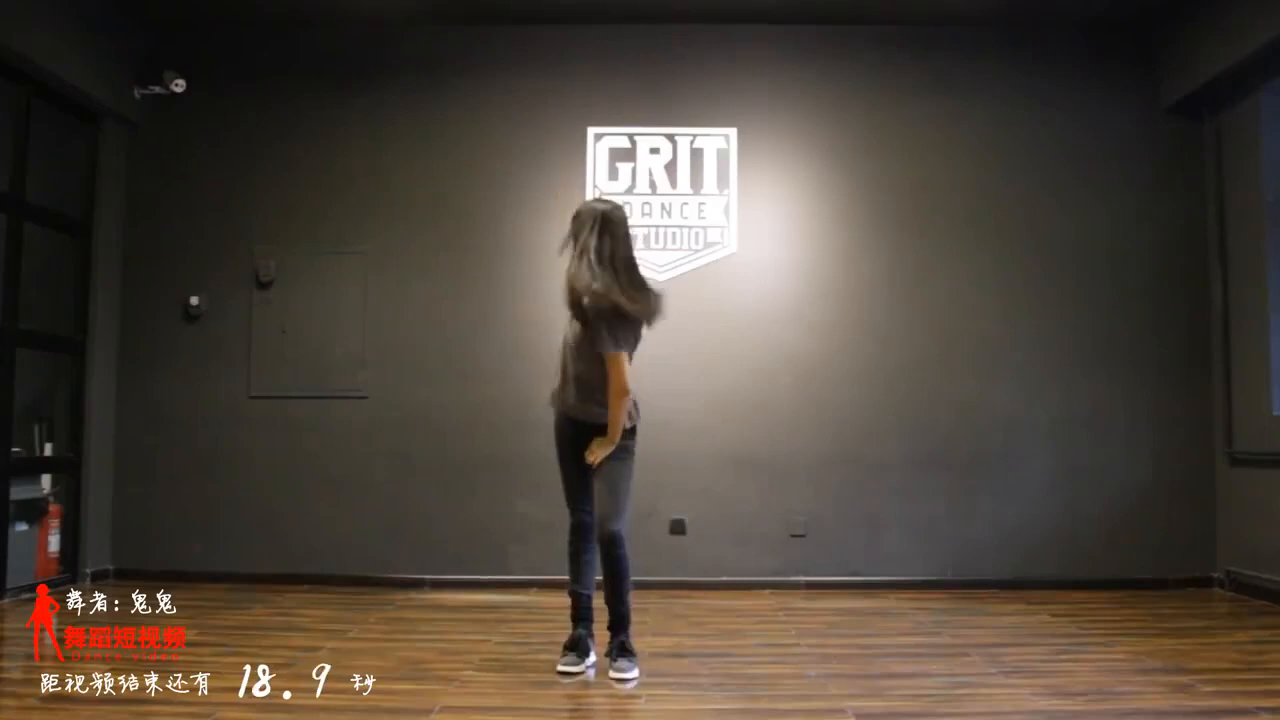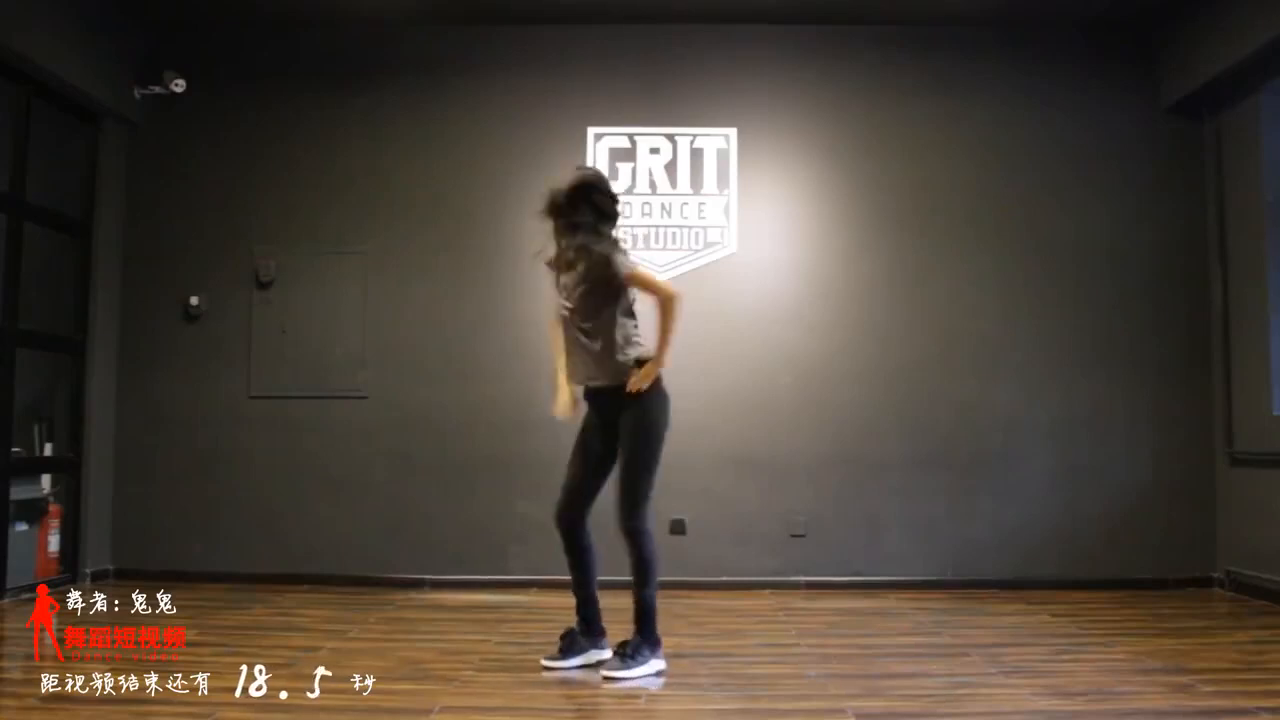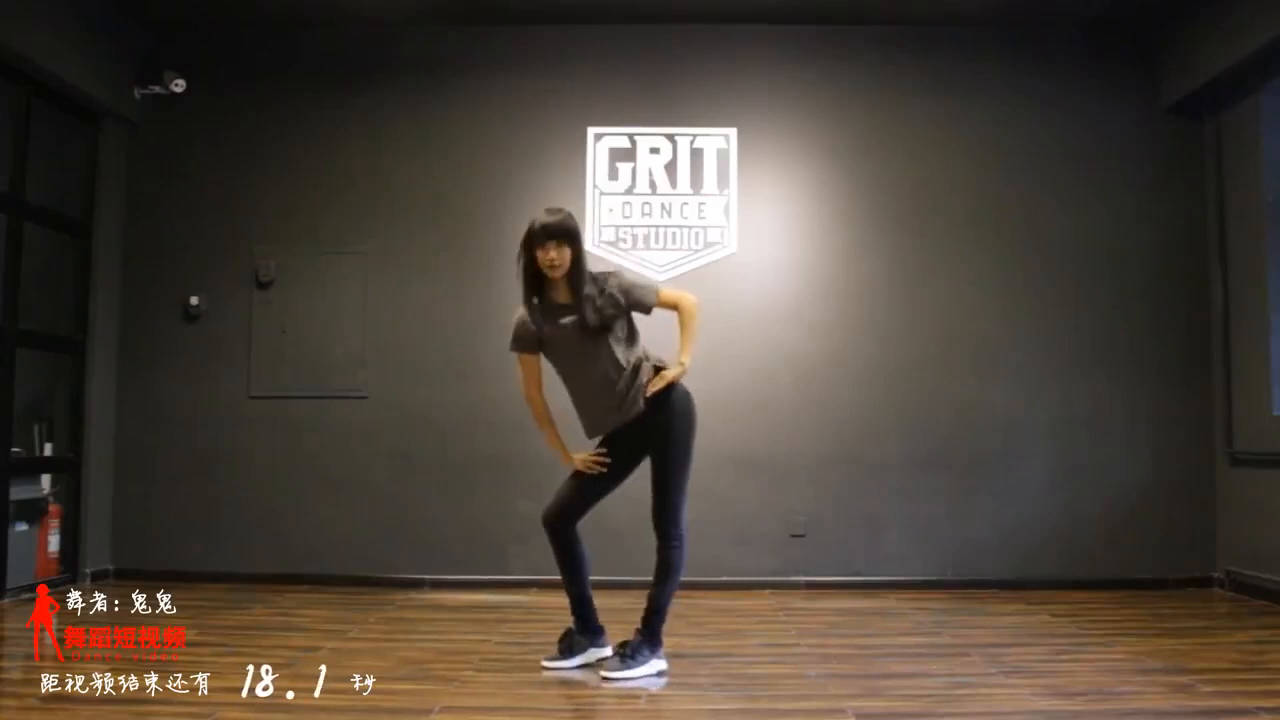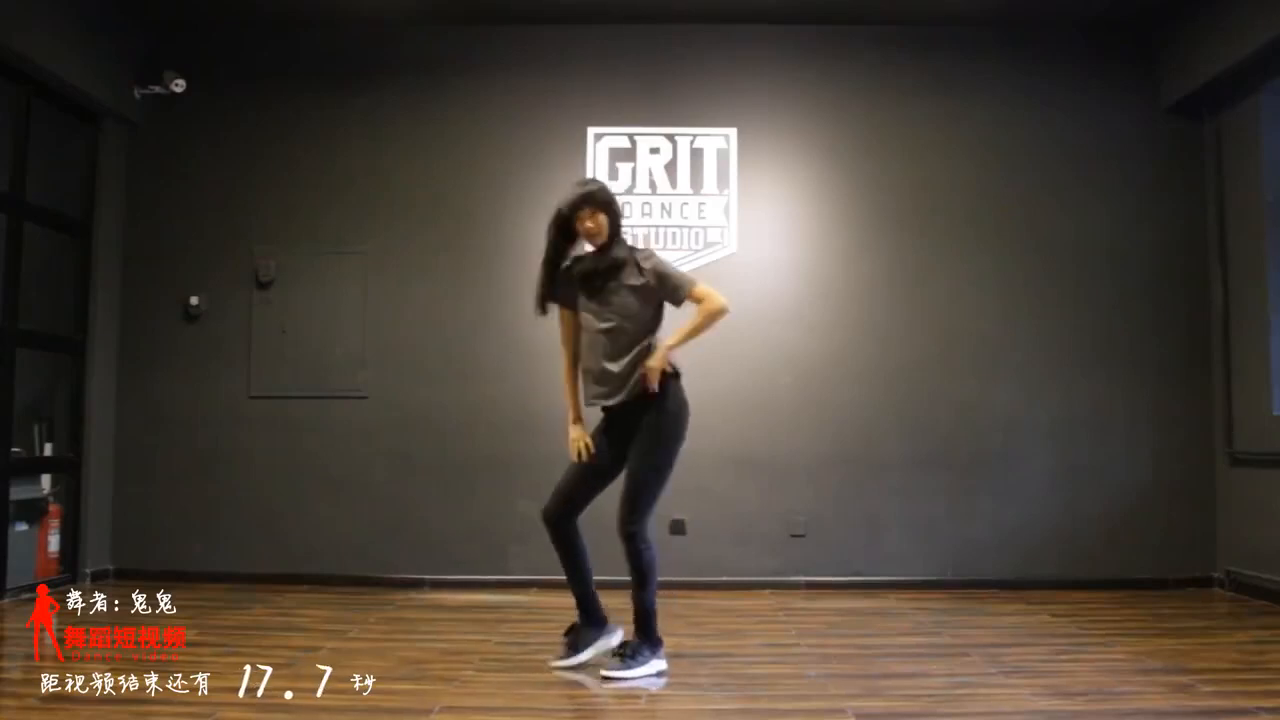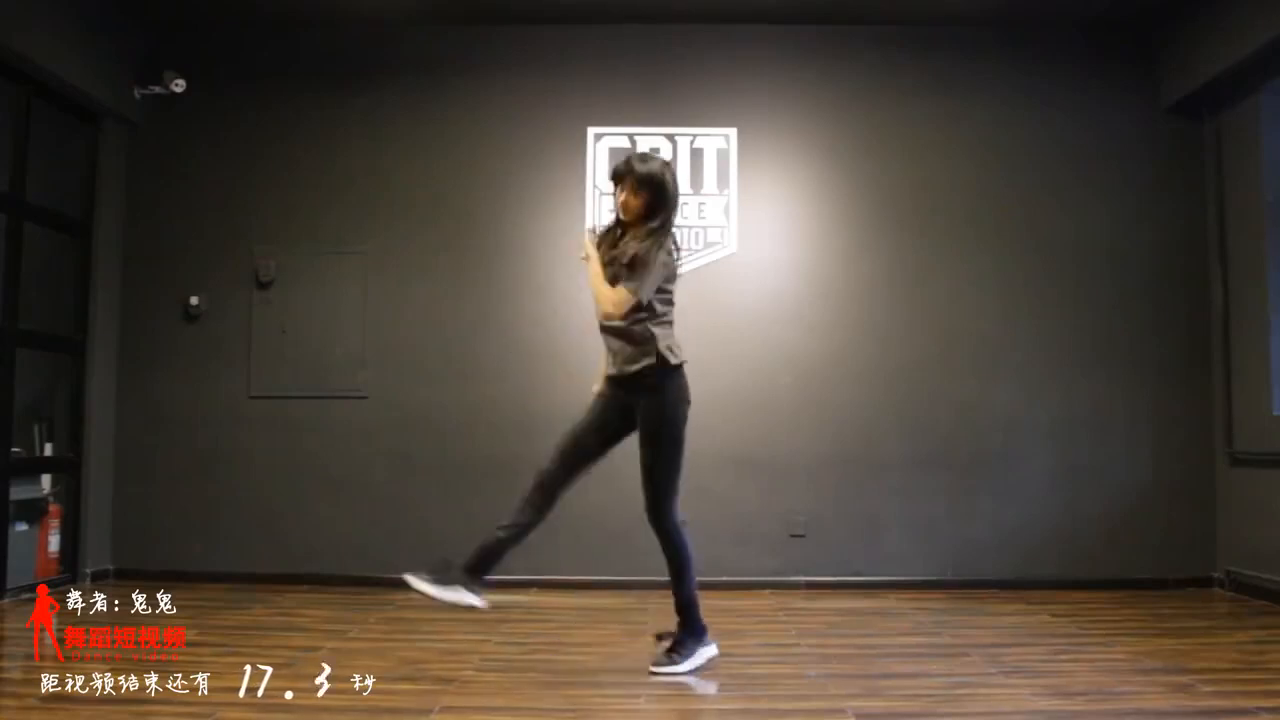
dt=0.4s
person 1, frame 1
left shoulder: (609, 310)
right shoulder: (597, 291)
left elbow: (620, 386)
left wrist: (610, 441)
left hip: (609, 431)
right hip: (572, 422)
left knee: (610, 531)
right knee: (583, 525)
left ankle: (621, 642)
right ankle: (582, 638)
person 1, frame 2
left shoulder: (600, 255)
right shoulder: (569, 262)
left elbow: (668, 292)
right elbow: (562, 320)
left wrist: (656, 361)
right wrist: (564, 385)
left hip: (634, 398)
right hip: (601, 402)
left knee: (632, 519)
right knee: (568, 515)
left ankle: (646, 645)
right ankle: (590, 634)
person 1, frame 3
left shoulder: (608, 289)
right shoulder: (530, 320)
left elbow: (686, 301)
right elbow: (533, 395)
left wrist: (682, 364)
right wrist: (566, 455)
left hip: (664, 411)
right hip: (618, 432)
left knee: (668, 529)
right knee: (558, 519)
left ankle: (649, 645)
right ankle: (589, 634)
person 1, frame 4
left shoulder: (645, 267)
right shoulder: (570, 277)
left elbow: (717, 304)
right elbow: (570, 351)
left wrist: (666, 348)
right wrist: (574, 422)
left hip: (658, 406)
right hip: (614, 415)
left knee: (631, 524)
right knee: (557, 512)
left ankle: (648, 645)
right ankle: (594, 625)
person 1, frame 5
left shoulder: (655, 248)
right shoulder: (614, 241)
left elbow: (612, 308)
left wrist: (593, 259)
right wrist: (604, 374)
left hip: (658, 384)
right hip: (621, 385)
left knee: (660, 513)
right knee: (553, 477)
left ankle: (694, 634)
right ankle: (473, 576)
